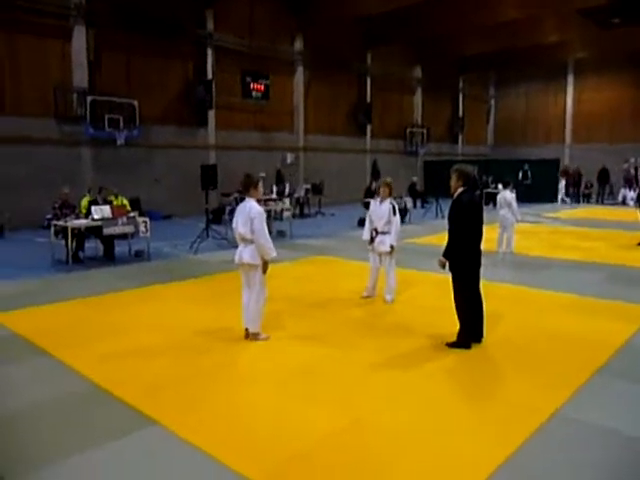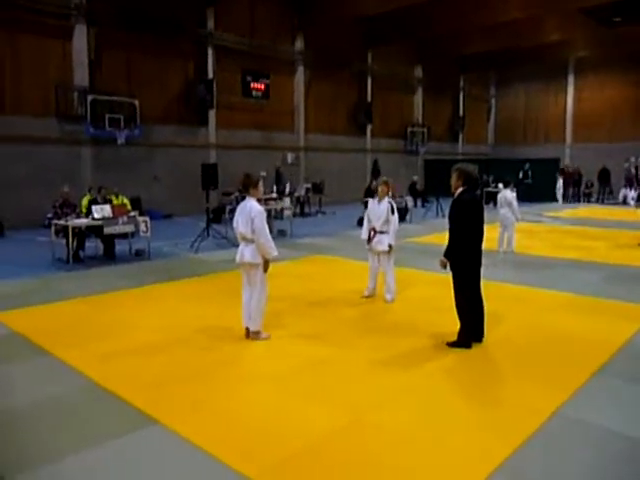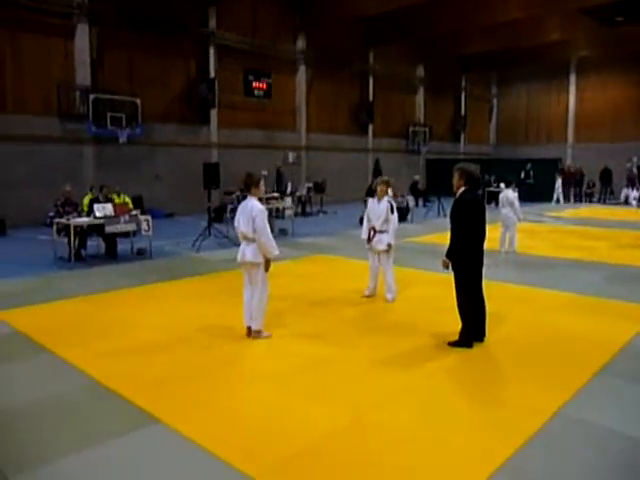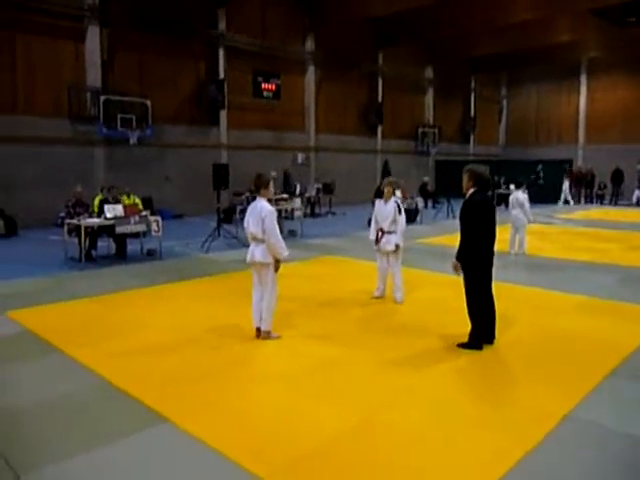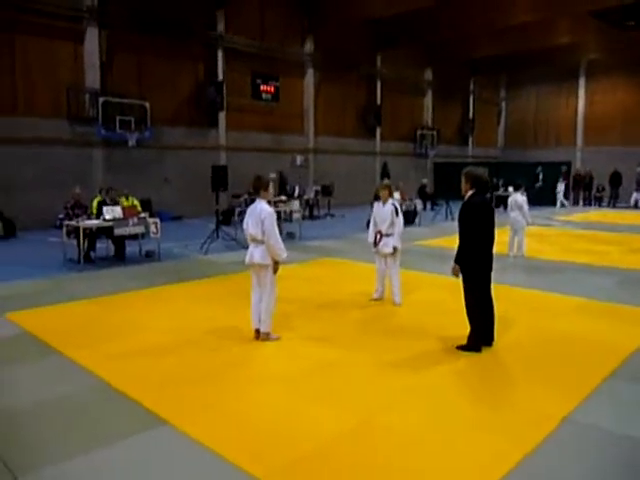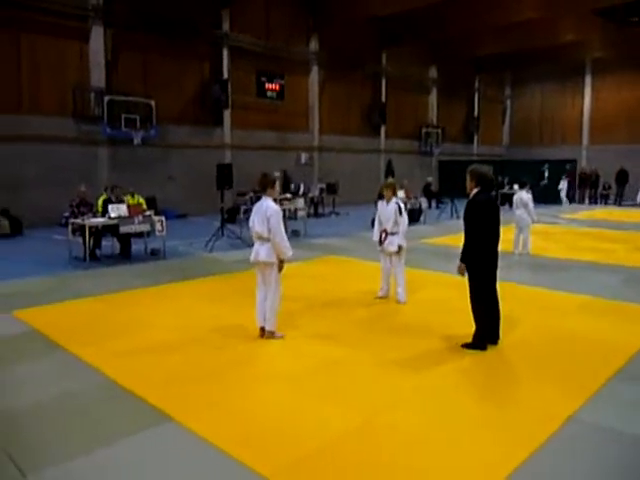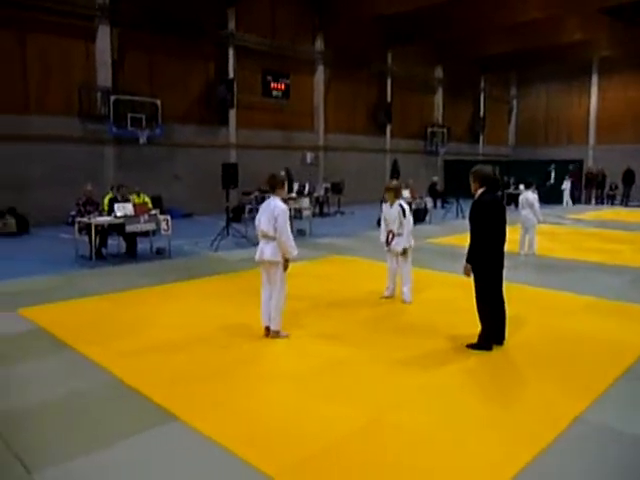
dt=0.1s
person 1, frame 1
left shoulder: (460, 201)
right shoulder: (474, 198)
left elbow: (456, 233)
left wrist: (446, 255)
left hip: (462, 257)
right hip: (473, 254)
left knee: (463, 297)
right knee: (474, 294)
left ankle: (465, 338)
right ankle: (476, 334)
person 1, frame 2
left shoulder: (461, 201)
right shoulder: (475, 198)
left elbow: (457, 233)
left wrist: (447, 256)
left hip: (463, 256)
right hip: (474, 253)
left knee: (463, 297)
right knee: (474, 294)
left ankle: (465, 338)
right ankle: (477, 333)
person 1, frame 3
left shoulder: (462, 201)
right shoulder: (477, 198)
left elbow: (458, 233)
left wrist: (449, 256)
left hip: (464, 256)
right hip: (476, 253)
left knee: (465, 296)
right knee: (475, 293)
left ankle: (467, 337)
right ankle: (478, 333)
person 1, frame 4
left shoulder: (472, 202)
right shoulder: (487, 199)
left elbow: (468, 234)
left wrist: (459, 258)
left hip: (474, 257)
right hip: (486, 255)
left knee: (475, 298)
right knee: (485, 295)
left ankle: (476, 340)
right ankle: (488, 335)
person 1, frame 5
left shoulder: (470, 204)
right shoulder: (485, 202)
left elbow: (466, 237)
left wrist: (458, 261)
left hip: (472, 260)
right hip: (485, 257)
left knee: (473, 300)
right knee: (484, 297)
left ankle: (475, 342)
right ankle: (487, 337)
person 1, frame 6
left shoulder: (475, 202)
right shoulder: (491, 199)
left elbow: (471, 235)
left wrist: (464, 260)
left hip: (478, 258)
right hip: (490, 255)
left knee: (479, 299)
right knee: (490, 295)
left ankle: (480, 340)
right ankle: (492, 335)
person 1, frame 7
left shoulder: (481, 202)
right shoulder: (496, 199)
left elbow: (477, 236)
left wrist: (469, 261)
left hip: (484, 259)
right hip: (496, 256)
left knee: (485, 299)
right knee: (496, 296)
left ankle: (486, 340)
right ankle: (498, 336)
person 2, frame 1
left shoulder: (240, 208)
right shoulder: (257, 210)
right elbow: (261, 237)
right wrist: (267, 257)
left hip: (243, 253)
right hip: (255, 254)
left knee: (248, 292)
right knee: (258, 293)
left ankle: (248, 329)
right ankle: (254, 331)
person 2, frame 2
left shoulder: (241, 207)
right shoulder: (257, 209)
right elbow: (262, 236)
right wrist: (268, 256)
left hip: (244, 252)
right hip: (255, 253)
left knee: (248, 291)
right knee: (259, 292)
left ankle: (248, 327)
right ankle: (255, 330)
person 2, frame 3
left shoulder: (242, 206)
right shoulder: (258, 208)
right elbow: (263, 235)
right wrist: (269, 255)
left hip: (245, 251)
right hip: (257, 253)
left knee: (249, 290)
right knee: (260, 291)
left ankle: (249, 327)
right ankle: (256, 329)
person 2, frame 4
left shoulder: (252, 207)
right shoulder: (268, 209)
right elbow: (272, 236)
right wrist: (278, 256)
left hip: (254, 252)
right hip: (266, 253)
left knee: (258, 290)
right knee: (269, 292)
left ankle: (258, 327)
right ankle: (266, 330)
person 2, frame 5
left shoulder: (251, 209)
right shoulder: (267, 211)
right elbow: (272, 238)
right wrist: (278, 258)
left hip: (253, 253)
right hip: (265, 255)
left knee: (257, 292)
right knee: (268, 293)
left ankle: (257, 329)
right ankle: (265, 331)
person 2, frame 6
left shoulder: (257, 207)
right shoulder: (273, 209)
right elbow: (278, 236)
right wrist: (283, 257)
left hip: (258, 251)
right hip: (270, 253)
left knee: (262, 290)
right knee: (273, 292)
left ankle: (262, 327)
right ankle: (269, 330)
person 2, frame 7
left shoulder: (264, 206)
right shoulder: (281, 208)
right elbow: (284, 235)
right wrist: (288, 256)
left hip: (263, 250)
right hip: (275, 252)
left knee: (266, 289)
right knee: (278, 291)
left ankle: (267, 327)
right ankle: (275, 329)
person 3, frame 1
left shoulder: (391, 205)
right shoulder: (374, 203)
left elbow: (396, 225)
right elbow: (369, 220)
left wrist: (392, 243)
right wrist: (368, 237)
left hip: (386, 239)
right hip: (375, 238)
left knee: (389, 268)
right knee: (373, 266)
left ankle: (389, 295)
right ankle: (370, 291)
person 3, frame 2
left shoulder: (390, 204)
right shoulder: (371, 202)
left elbow: (394, 224)
right elbow: (367, 219)
left wrist: (390, 242)
right wrist: (366, 237)
left hip: (384, 238)
right hip: (373, 237)
left knee: (387, 267)
right knee: (373, 266)
left ankle: (389, 295)
right ankle: (370, 291)
person 3, frame 3
left shoulder: (389, 203)
right shoulder: (371, 201)
left elbow: (393, 223)
right elbow: (367, 219)
left wrist: (390, 241)
right wrist: (366, 236)
left hip: (384, 238)
right hip: (373, 237)
left knee: (387, 266)
right knee: (373, 265)
left ankle: (390, 294)
right ankle: (371, 290)
person 3, frame 4
left shoulder: (396, 204)
right shoulder: (378, 203)
left elbow: (401, 224)
right elbow: (375, 220)
left wrist: (398, 242)
right wrist: (374, 237)
left hip: (392, 238)
right hip: (381, 238)
left knee: (395, 267)
right knee: (381, 266)
left ankle: (398, 295)
right ankle: (380, 292)
person 3, frame 5
left shoulder: (394, 206)
right shoulder: (376, 205)
left elbow: (399, 226)
right elbow: (373, 223)
left wrist: (395, 244)
right wrist: (373, 239)
left hip: (390, 241)
right hip: (380, 240)
left knee: (393, 270)
right knee: (380, 268)
left ankle: (396, 297)
right ankle: (379, 294)
person 3, frame 6
left shoulder: (398, 205)
right shoulder: (381, 204)
left elbow: (403, 225)
right elbow: (378, 221)
left wrist: (400, 243)
right wrist: (378, 238)
left hip: (395, 239)
right hip: (385, 239)
left knee: (398, 268)
right knee: (385, 267)
left ankle: (401, 296)
right ankle: (384, 292)
person 3, frame 7
left shoulder: (402, 207)
right shoulder: (385, 205)
left elbow: (408, 227)
left wrist: (405, 245)
right wrist: (385, 241)
left hip: (402, 241)
right hip: (391, 240)
left knee: (404, 268)
right knee: (392, 267)
left ankle: (406, 295)
right ankle: (390, 291)
